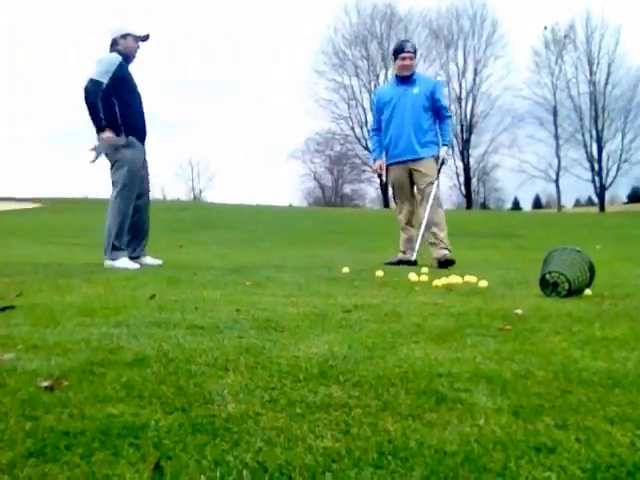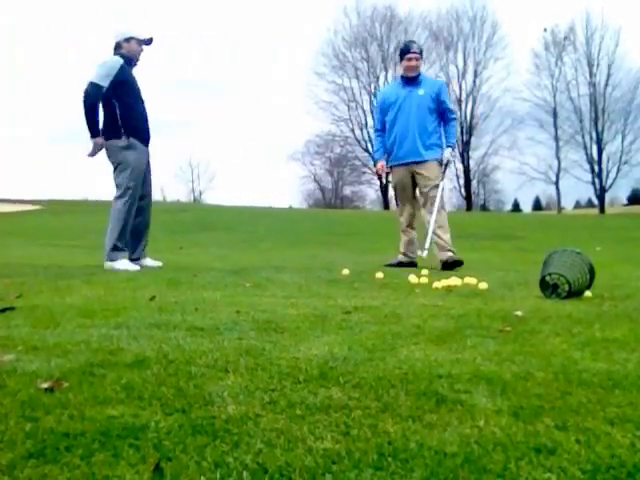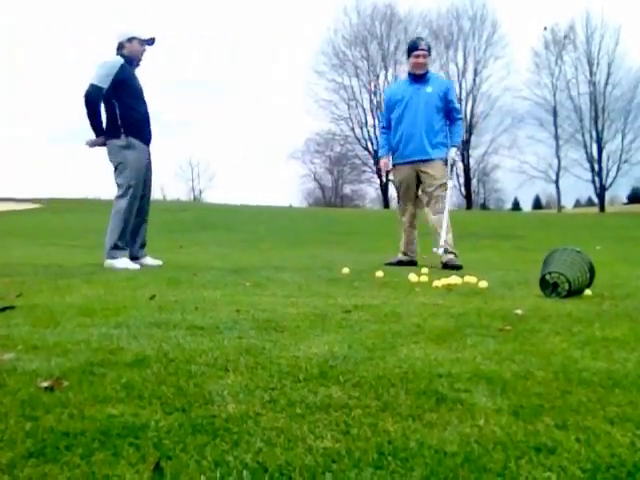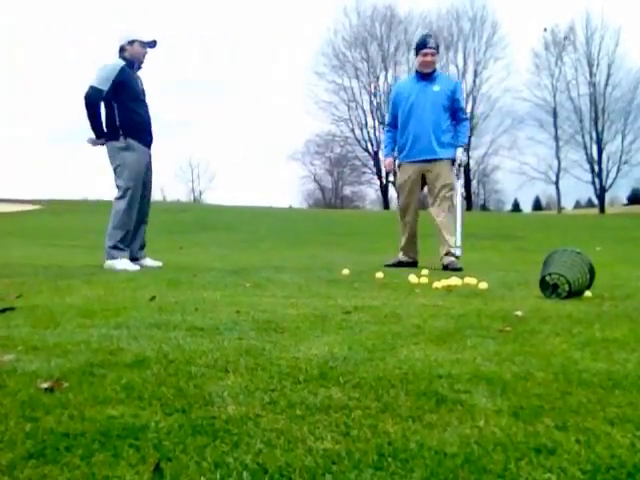
dt=0.1s
person 1, frame 1
left shoulder: (121, 67)
right shoulder: (112, 61)
right elbow: (91, 91)
left wrist: (105, 142)
right wrist: (103, 129)
left hip: (132, 142)
right hip: (123, 141)
left knee: (140, 198)
right knee: (123, 195)
left ankle: (136, 252)
right ankle: (114, 254)
person 1, frame 2
left shoulder: (126, 71)
right shoulder: (114, 65)
right elbow: (91, 95)
left wrist: (104, 137)
right wrist: (97, 135)
left hip: (138, 144)
right hip: (125, 144)
left knee: (142, 199)
right knee: (127, 195)
left ankle: (136, 254)
right ankle: (114, 255)
person 1, frame 3
left shoulder: (129, 72)
right shoulder: (114, 65)
right elbow: (92, 96)
left wrist: (105, 137)
right wrist: (100, 133)
left hip: (140, 144)
right hip: (126, 143)
left knee: (141, 199)
right knee: (128, 194)
left ankle: (136, 253)
right ankle: (115, 254)
person 1, frame 4
left shoulder: (136, 77)
right shoulder: (115, 69)
right elbow: (91, 98)
left wrist: (106, 136)
right wrist: (101, 134)
left hip: (142, 146)
right hip: (126, 145)
left knee: (141, 201)
right knee: (128, 195)
left ankle: (136, 253)
right ankle: (114, 254)
person 2, frame 1
left shoulder: (430, 85)
right shoulder: (382, 93)
left elbow: (444, 116)
right elbow: (376, 129)
left wrist: (445, 144)
right wrist: (377, 156)
left hip: (424, 155)
right hip: (395, 160)
left knee: (431, 203)
right knee: (403, 209)
left ankle: (442, 250)
right ankle: (406, 253)
person 2, frame 2
left shoulder: (436, 87)
right shoulder: (386, 94)
left elbow: (449, 118)
right elbow: (379, 129)
left wrist: (449, 146)
right wrist: (379, 157)
left hip: (428, 158)
right hip: (398, 161)
left knee: (434, 206)
right knee: (405, 211)
left ankle: (446, 253)
right ankle: (407, 255)
person 2, frame 3
left shoulder: (443, 85)
right shoulder: (393, 90)
left elbow: (455, 118)
right elbow: (385, 126)
left wrist: (454, 146)
right wrist: (384, 154)
left hip: (434, 157)
right hip: (403, 159)
left knee: (438, 205)
right knee: (406, 210)
left ankle: (448, 254)
right ankle: (407, 254)
person 2, frame 4
left shoulder: (450, 84)
right shoulder: (400, 89)
left elbow: (462, 118)
right elbow: (391, 125)
left wrist: (461, 146)
right wrist: (388, 153)
left hip: (441, 158)
right hip: (408, 160)
left knee: (443, 208)
right knee: (406, 208)
left ankle: (449, 255)
right ankle: (408, 255)
